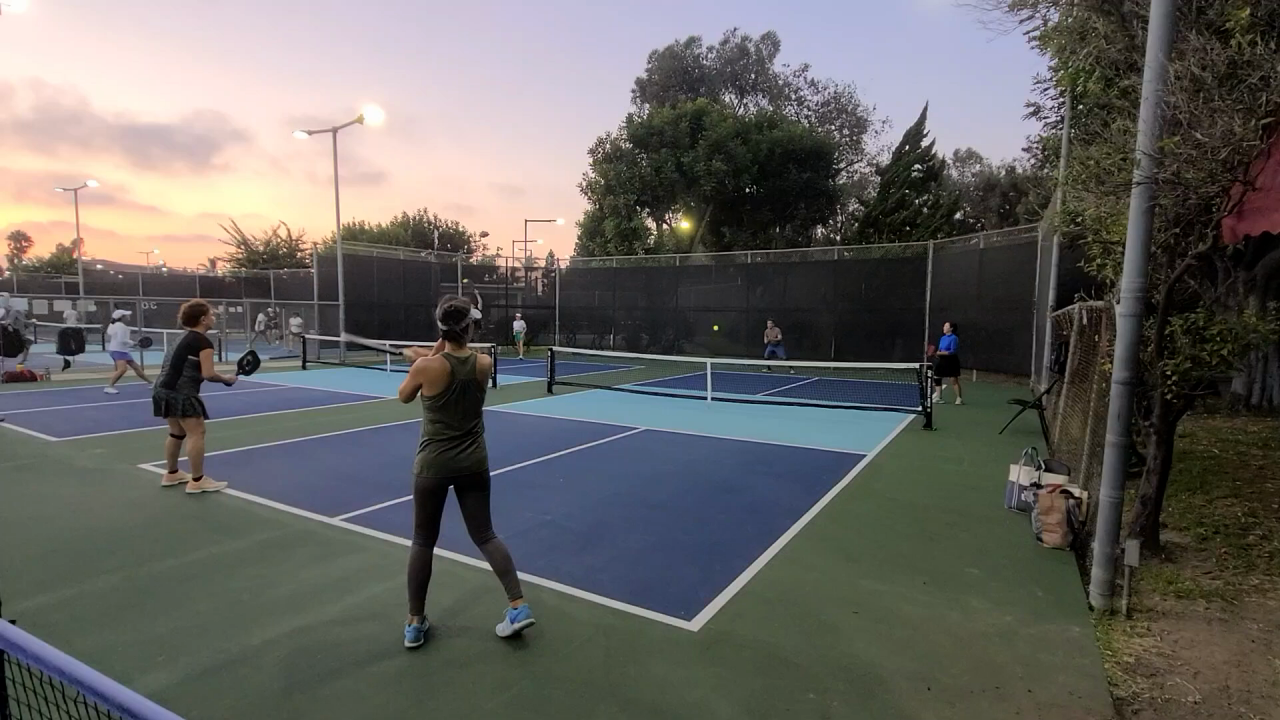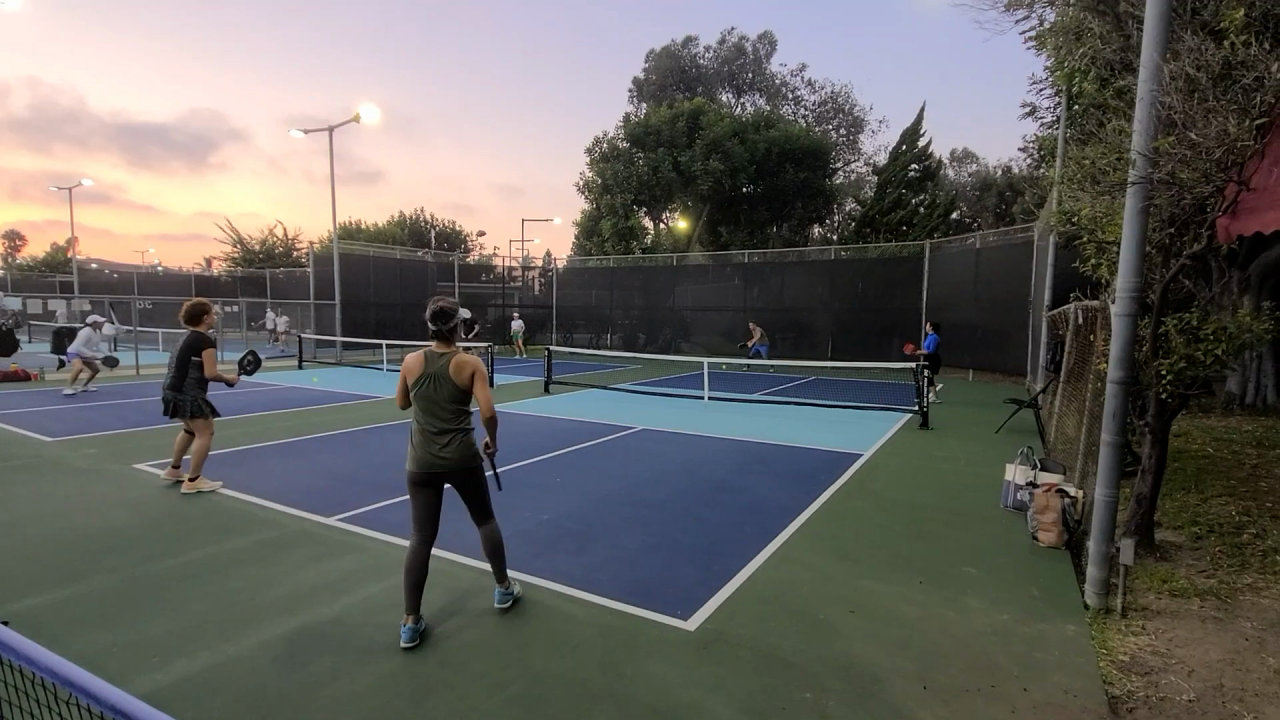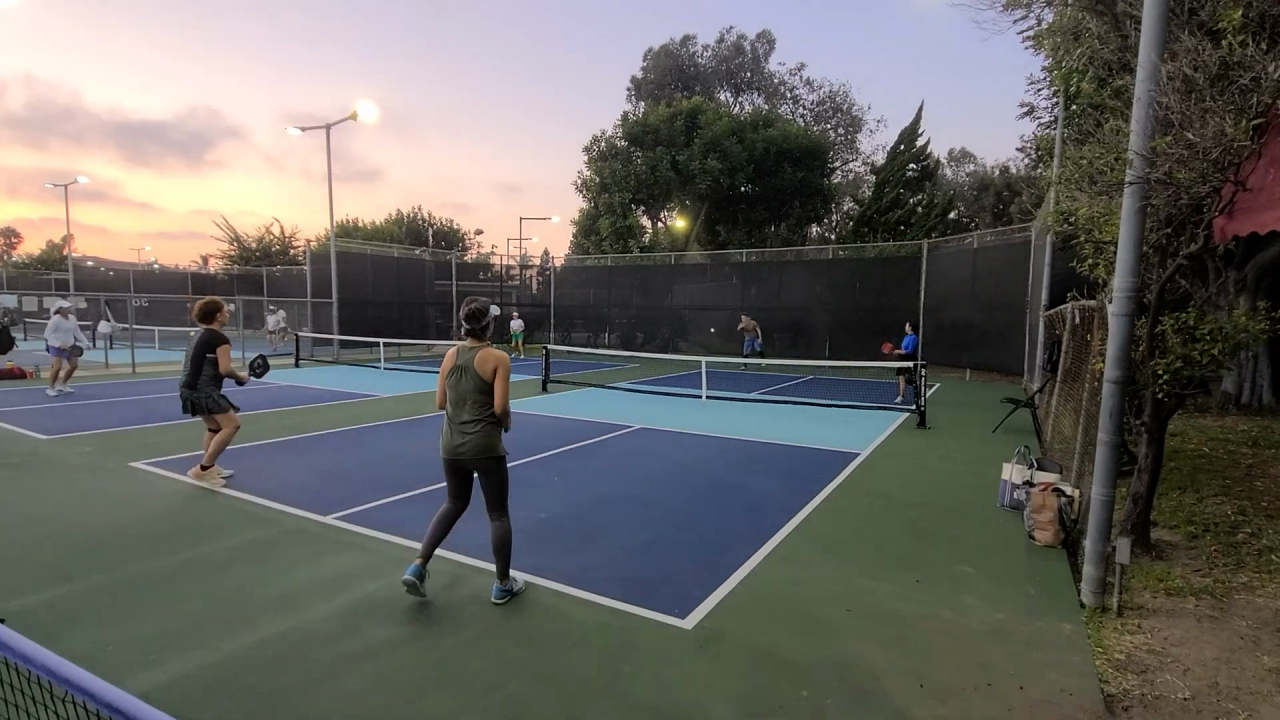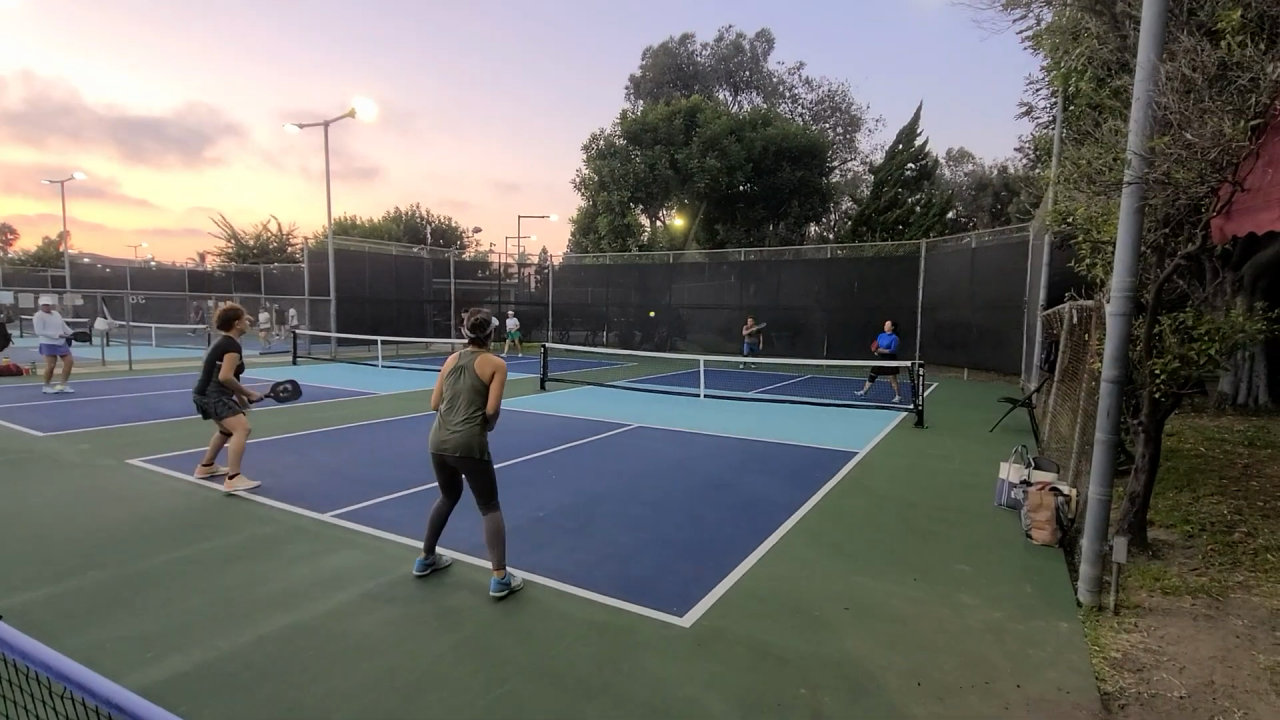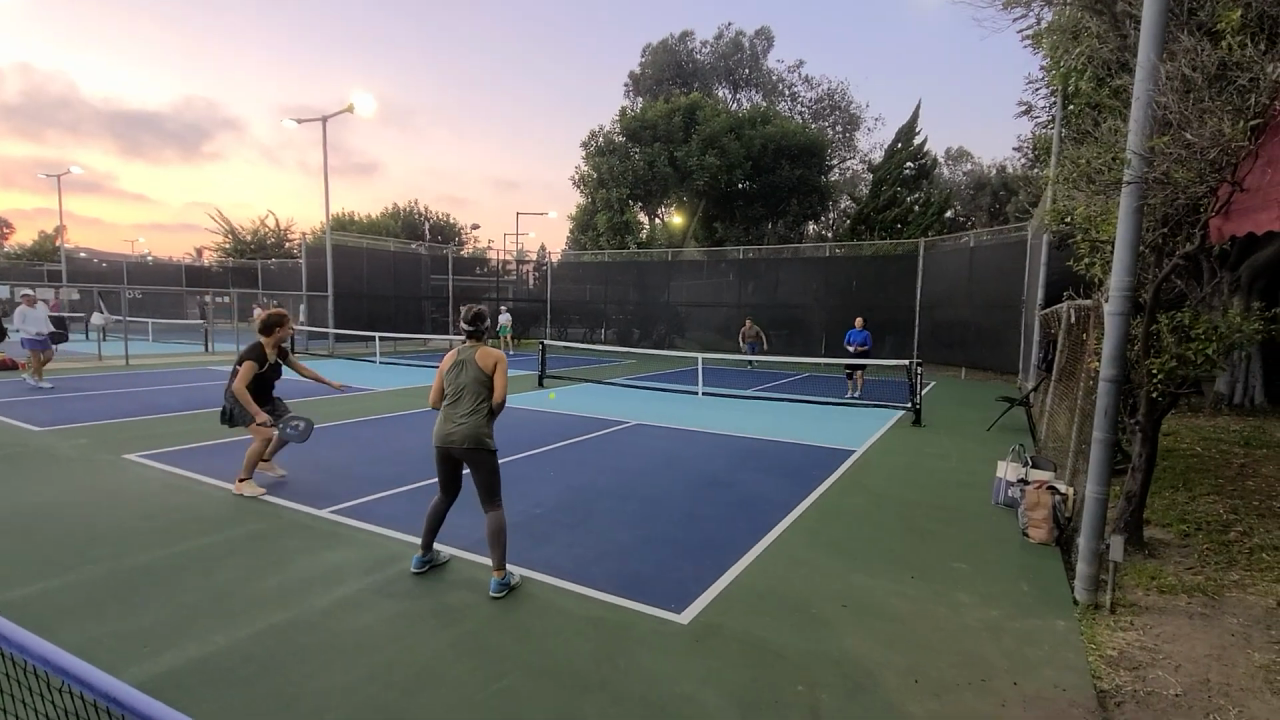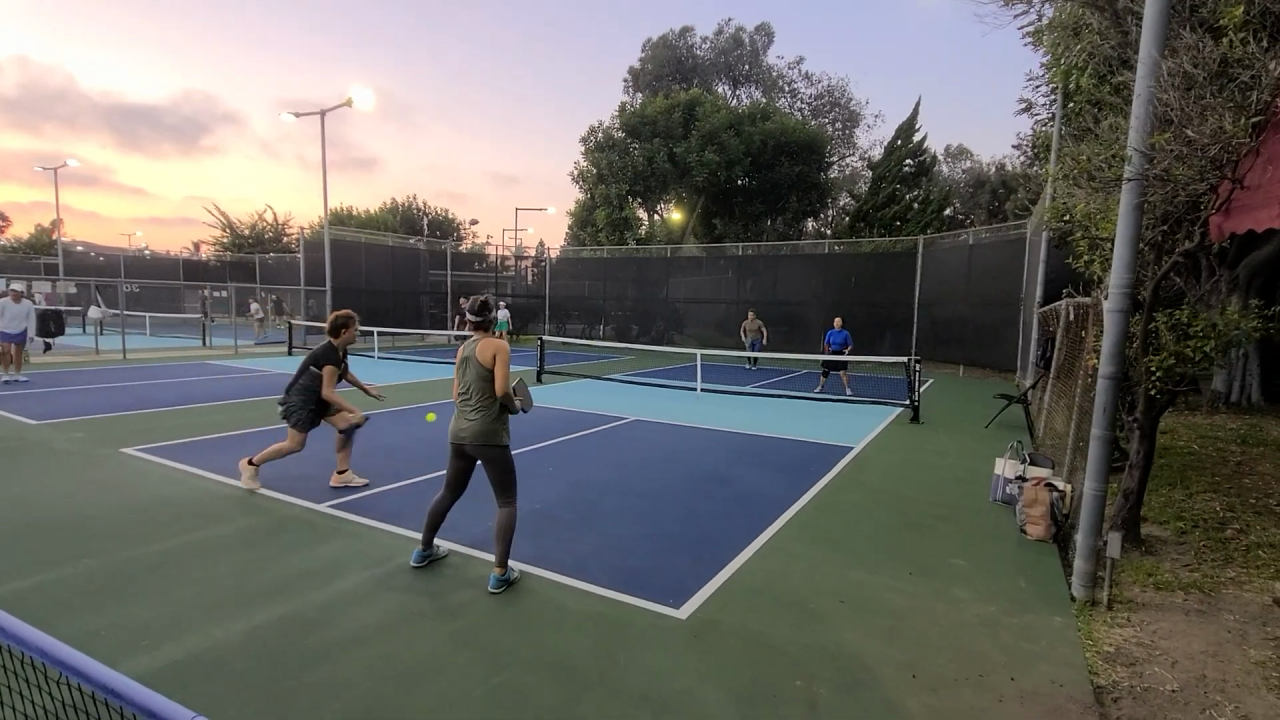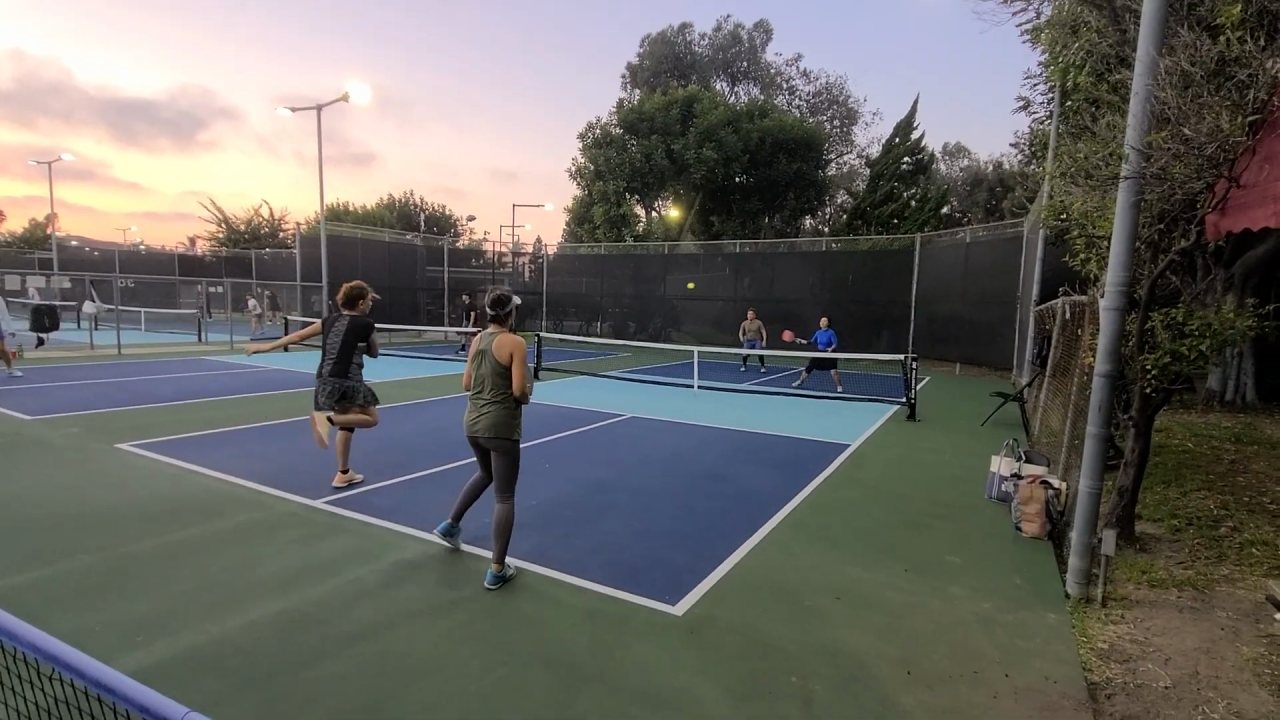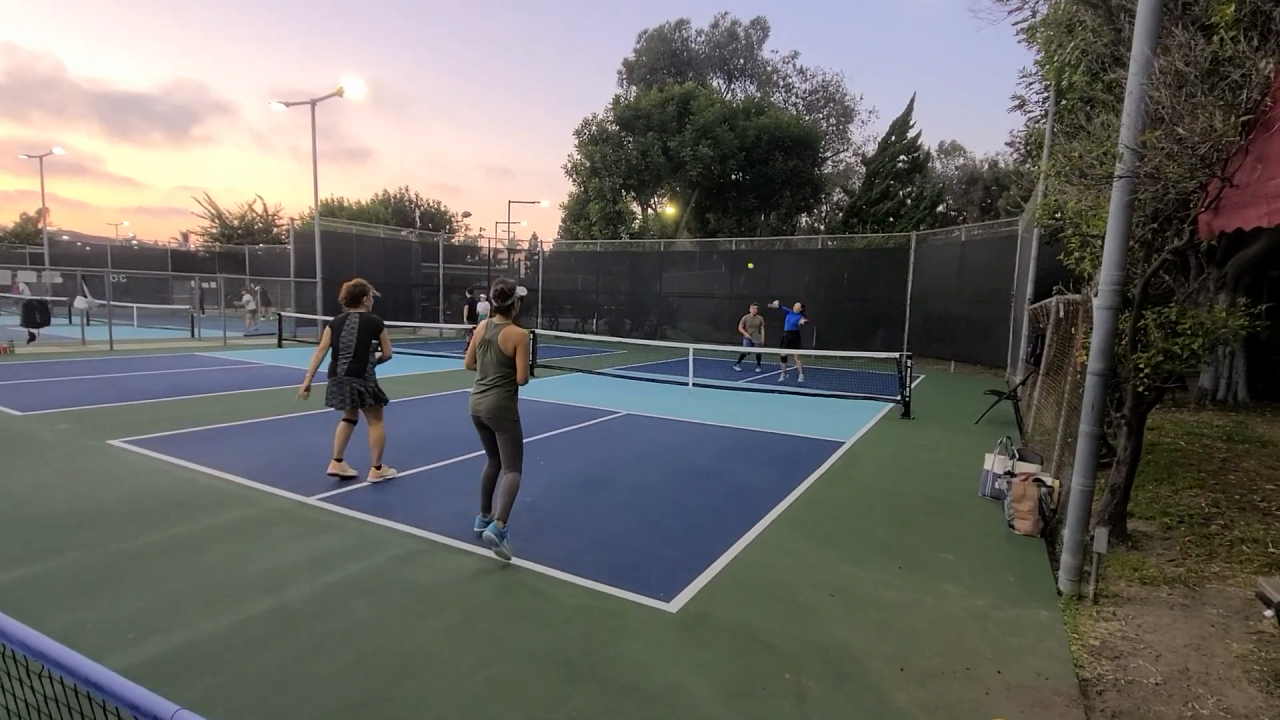
dt=0.4s
person 1, frame 1
left shoulder: (425, 367)
right shoulder: (483, 364)
left elbow: (404, 396)
left hip: (433, 465)
right hip: (474, 463)
left knee: (423, 541)
right knee: (483, 534)
left ankle: (415, 623)
right ankle: (518, 607)
person 1, frame 2
left shoulder: (412, 361)
right shoulder: (471, 365)
left elbow: (403, 402)
right elbow: (488, 413)
right wrist: (493, 439)
left hip: (421, 463)
right hip: (462, 458)
left knee: (421, 538)
right knee: (485, 520)
left ankle: (410, 622)
right ankle: (503, 588)
person 1, frame 3
left shoulder: (450, 356)
right shoulder: (498, 359)
left elbow: (440, 403)
right elbow: (501, 409)
right wrist: (506, 421)
left hip: (452, 446)
right hip: (486, 447)
left knee: (454, 505)
right knee: (499, 514)
left ankle: (418, 566)
right ankle: (502, 585)
person 1, frame 4
left shoulder: (451, 360)
right shoulder: (495, 364)
left elbow: (435, 404)
right elbow: (492, 410)
right wrist: (488, 425)
left hip: (439, 441)
right hip: (469, 445)
left knee: (448, 496)
right knee: (490, 508)
left ankle: (426, 559)
right ankle: (500, 578)
person 1, frame 5
left shoulder: (450, 357)
right shoulder: (496, 356)
left elbow: (434, 402)
right elbow: (499, 399)
left hip: (444, 436)
right hip: (476, 438)
left knee: (446, 495)
right knee: (493, 506)
left ankle: (423, 555)
right ankle: (499, 578)
person 1, frame 6
left shoulder: (462, 349)
right shoulder: (498, 346)
left elbow: (457, 396)
right elbow: (502, 391)
right wrist: (514, 406)
left hip: (460, 432)
right hip: (489, 434)
left knee: (449, 492)
right knee: (507, 502)
left ankle: (423, 550)
right ankle: (500, 573)
person 1, frame 7
left shoulder: (478, 340)
right shoulder: (515, 343)
left elbow: (466, 384)
right elbow: (520, 392)
right wrist: (527, 394)
left hip: (474, 423)
right hip: (502, 428)
left knee: (485, 476)
right knee: (505, 496)
left ankle: (450, 525)
right ankle: (497, 569)
person 1, frame 8
left shoulder: (481, 328)
right shoulder: (519, 335)
left elbow: (468, 364)
right elbow: (522, 379)
left hip: (478, 405)
right hip: (501, 408)
left knee: (495, 461)
right knee: (512, 470)
left ankle: (485, 517)
right ankle: (498, 528)
person 2, frame 1
left shoulder: (184, 338)
right shoulder: (203, 342)
right elbow: (208, 374)
right wrist: (227, 379)
left hip: (163, 388)
right hip: (180, 393)
left knee: (177, 432)
right knee: (197, 433)
left ankle: (172, 473)
right ankle: (197, 481)
person 2, frame 2
left shoulder: (186, 338)
right shoulder: (206, 341)
right elbow: (210, 374)
right wrist: (229, 379)
left hip: (172, 390)
right hip: (189, 394)
left knee: (191, 430)
right knee: (206, 432)
left ankle: (174, 469)
right ankle: (193, 480)
person 2, frame 3
left shoulder: (198, 335)
right shoulder: (219, 339)
right elbow: (225, 369)
right wrist: (240, 377)
left hip: (190, 388)
right hip: (204, 391)
left knee: (215, 426)
right knee: (231, 424)
left ankle: (208, 468)
right ankle: (203, 469)
person 2, frame 4
left shoulder: (225, 343)
right shoulder: (232, 347)
right elbow: (225, 377)
left wrist: (241, 396)
right wrist: (248, 393)
left hip: (212, 395)
right hip: (214, 396)
left knee: (227, 429)
right knee: (243, 428)
left ankle: (206, 466)
right ankle: (233, 479)
person 2, frame 5
left shoulder: (280, 352)
right shoulder: (254, 354)
left elbow: (303, 370)
right elbow: (238, 387)
left wrist: (331, 383)
right wrist: (258, 414)
left hip: (265, 398)
right hip: (242, 402)
right knee: (263, 437)
left ankle: (265, 461)
right ankle: (243, 482)
person 2, frame 6
left shoulder: (340, 352)
right shoulder: (330, 356)
left elbow: (347, 376)
right elbow: (327, 393)
left wrist: (368, 391)
right wrist: (354, 411)
left hip: (317, 399)
right hip: (300, 400)
left knee: (346, 425)
right knee: (294, 444)
left ankle: (342, 474)
right ankle: (251, 465)
person 2, frame 7
left shoulder: (329, 320)
right shoulder: (366, 325)
left elbow: (297, 335)
right elbow: (374, 353)
left wrist: (267, 347)
left hip: (326, 380)
right hip: (346, 380)
left knee: (346, 425)
right knee: (370, 418)
left ankle: (343, 474)
right ankle: (328, 420)
person 2, frame 8
left shoulder: (335, 322)
right shoulder: (375, 323)
left elbow: (320, 351)
right elbow: (387, 354)
left wrist: (308, 380)
left hip: (336, 379)
right hip: (361, 380)
left knee: (349, 418)
right knee: (376, 422)
left ankle: (337, 463)
right ankle: (377, 469)
